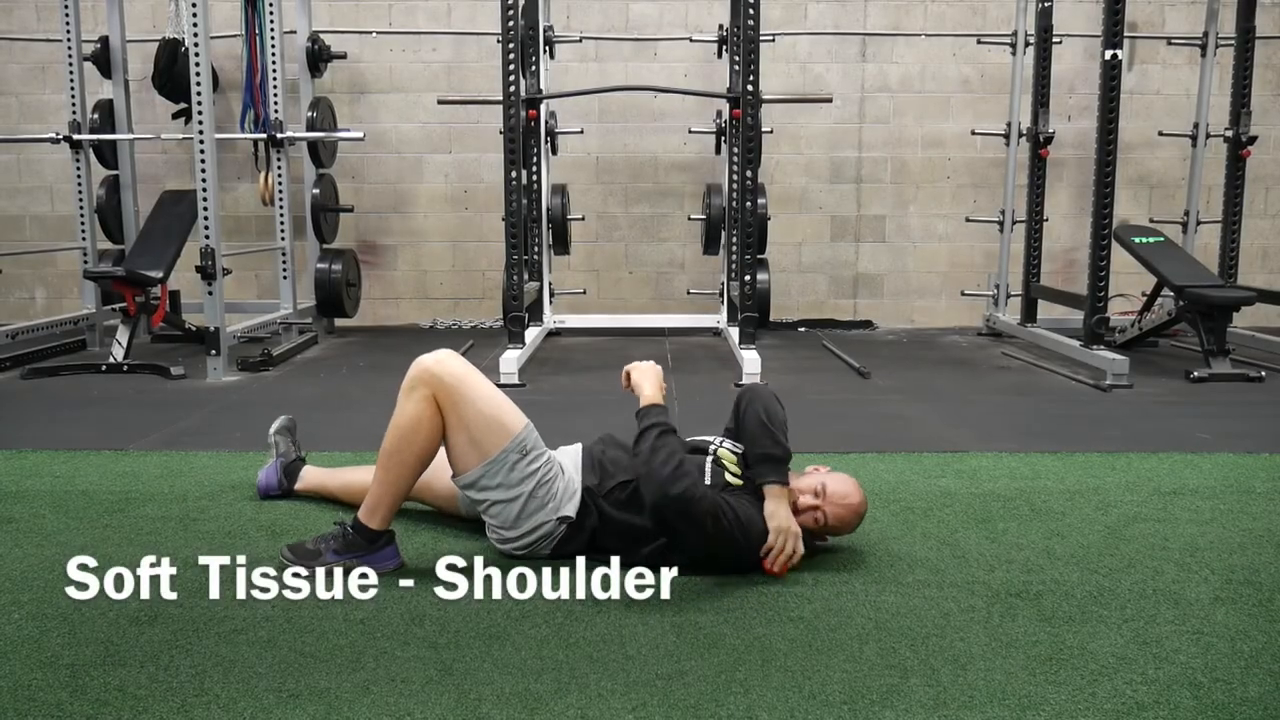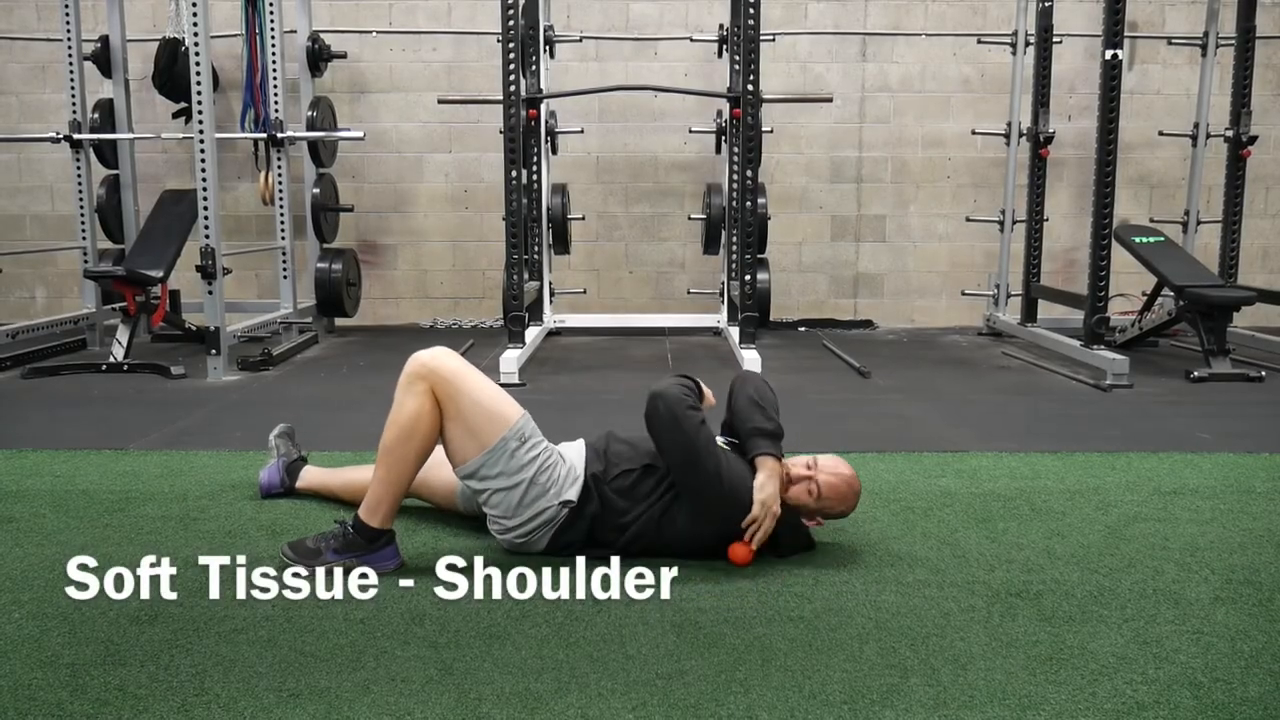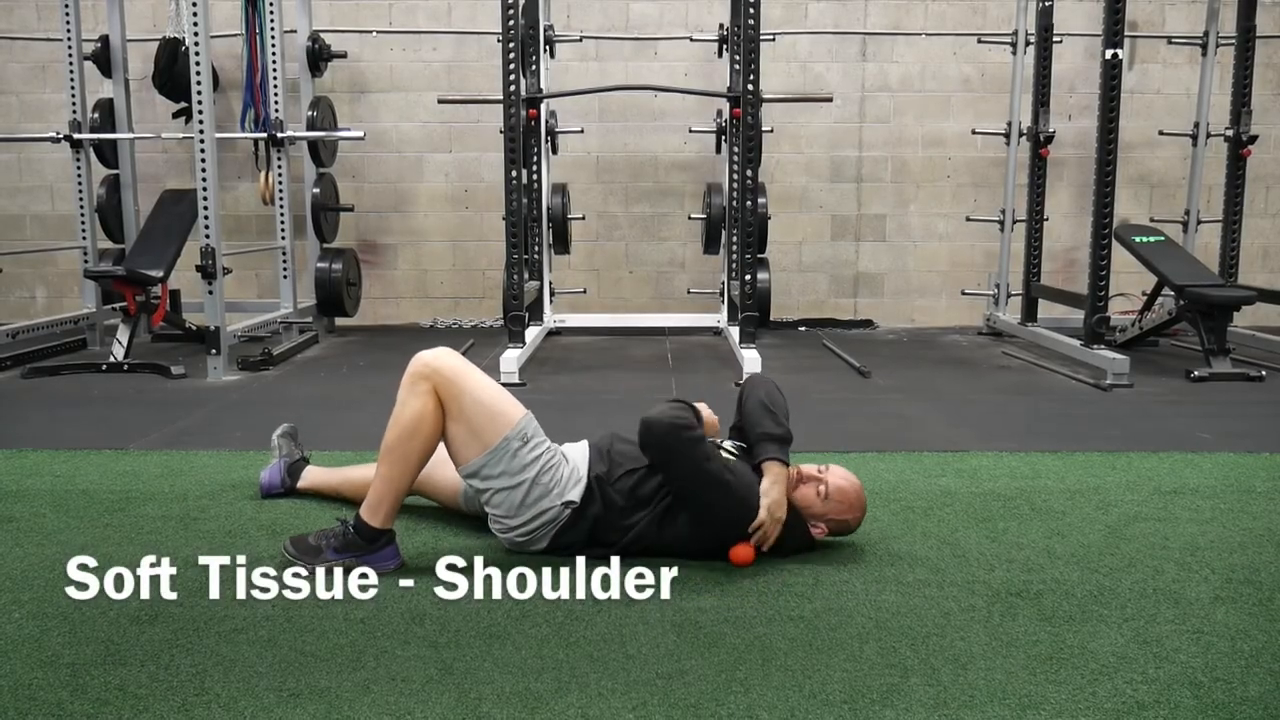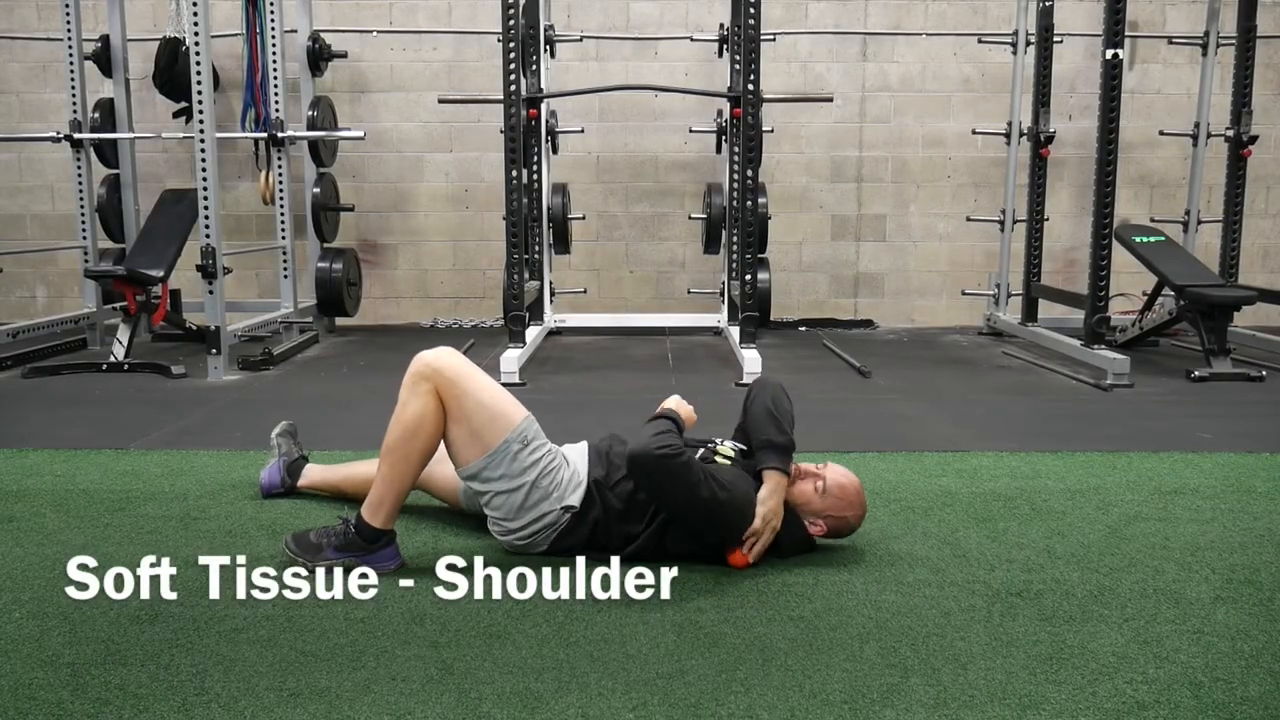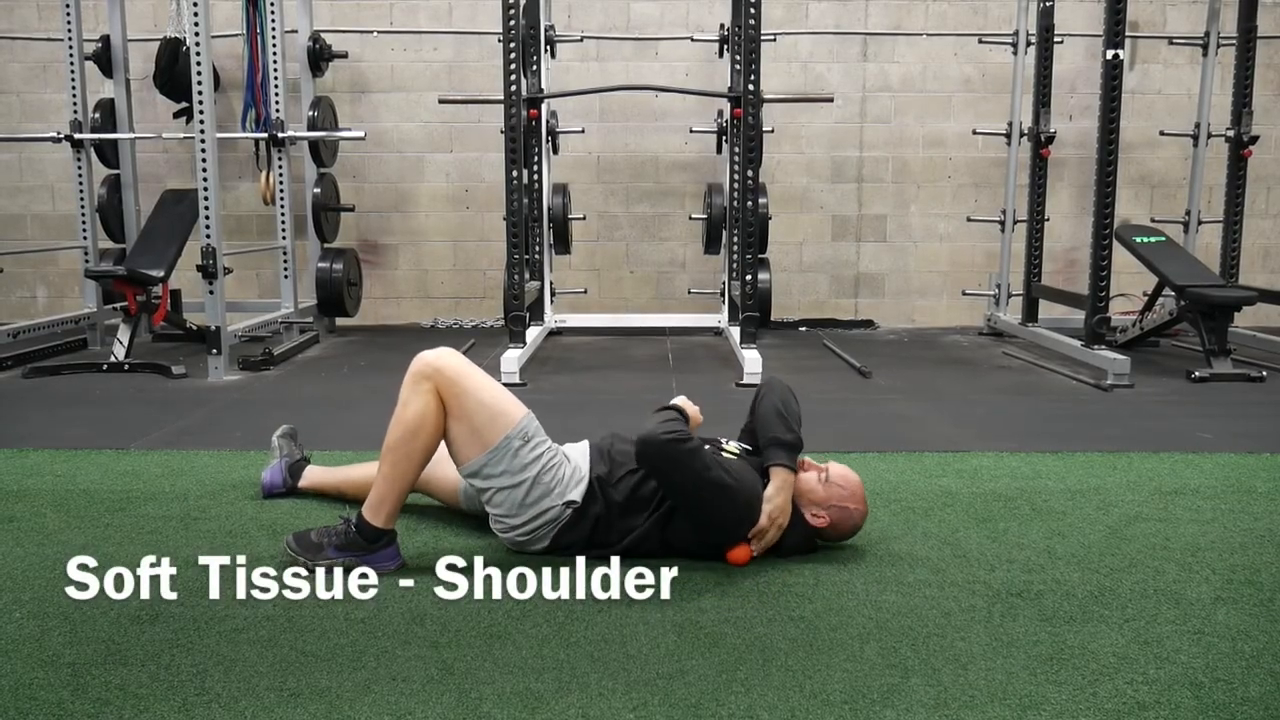
dt=0.4s
person 1, frame 1
left shoulder: (744, 531)
right shoulder: (762, 476)
left elbow: (670, 493)
right elbow: (756, 400)
left wrist: (651, 399)
right wrist: (775, 490)
left hip: (541, 515)
right hip: (562, 473)
left knee: (435, 371)
right knee: (411, 470)
left ankle: (366, 539)
right ankle: (297, 475)
person 1, frame 2
left shoulder: (731, 498)
right shoulder: (754, 474)
left elbow: (663, 407)
right elbow: (749, 385)
left wrist: (691, 386)
right wrist: (769, 463)
left hip: (544, 504)
right hip: (559, 480)
left knee: (429, 368)
right knee: (411, 467)
left ankle: (367, 537)
right ankle: (299, 475)
person 1, frame 3
left shoulder: (737, 506)
right shoulder: (763, 477)
left elbow: (659, 428)
right elbow: (759, 388)
left wrist: (696, 418)
right wrist: (776, 463)
left hip: (546, 505)
right hip: (563, 478)
left knee: (433, 367)
right knee: (415, 464)
left ankle: (368, 537)
right ankle: (300, 476)
person 1, frame 4
left shoulder: (733, 509)
right shoulder: (760, 480)
left elbow: (647, 458)
right elbow: (766, 391)
left wrist: (671, 415)
right wrist: (776, 477)
left hip: (544, 508)
right hip: (564, 475)
left knee: (433, 368)
right knee: (417, 458)
left ankle: (369, 537)
right ankle: (300, 472)
person 1, frame 5
left shoulder: (739, 502)
right shoulder: (762, 475)
left elbow: (657, 446)
right elbow: (774, 392)
left wrist: (679, 412)
right wrist: (782, 473)
left hip: (547, 504)
right hip: (564, 478)
left knee: (434, 367)
right knee: (416, 463)
left ankle: (370, 537)
right ankle: (300, 475)
